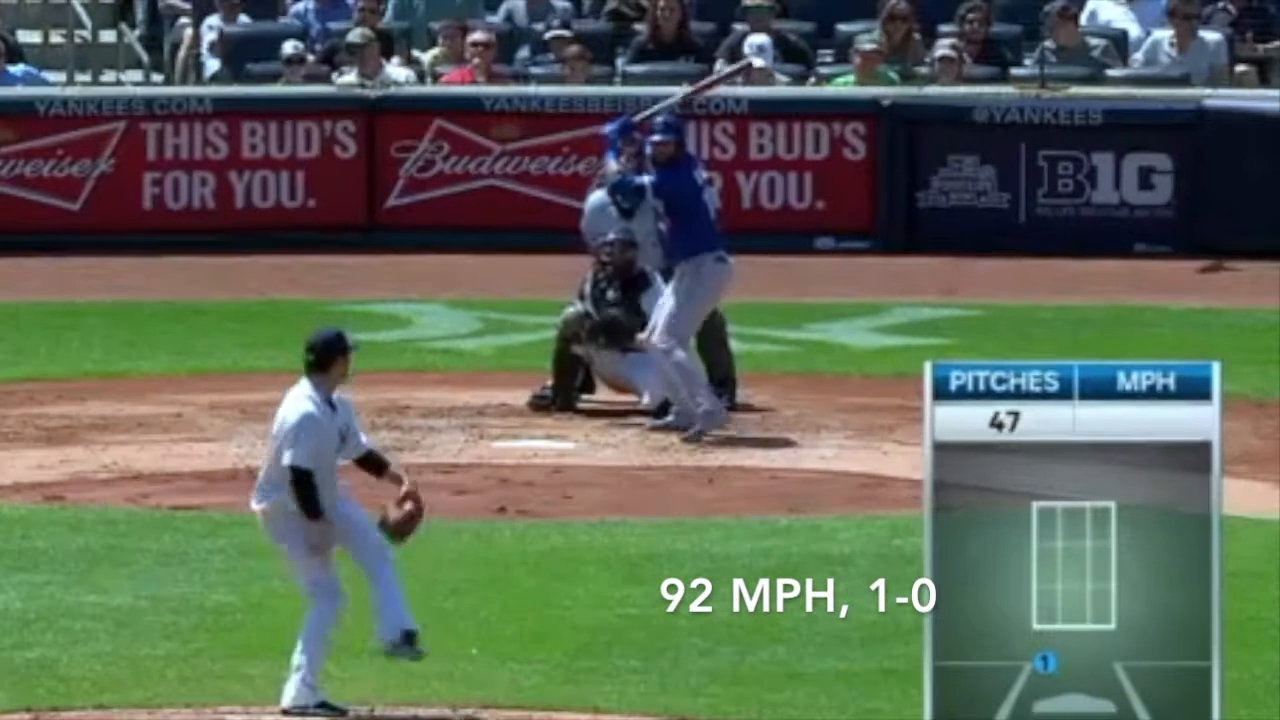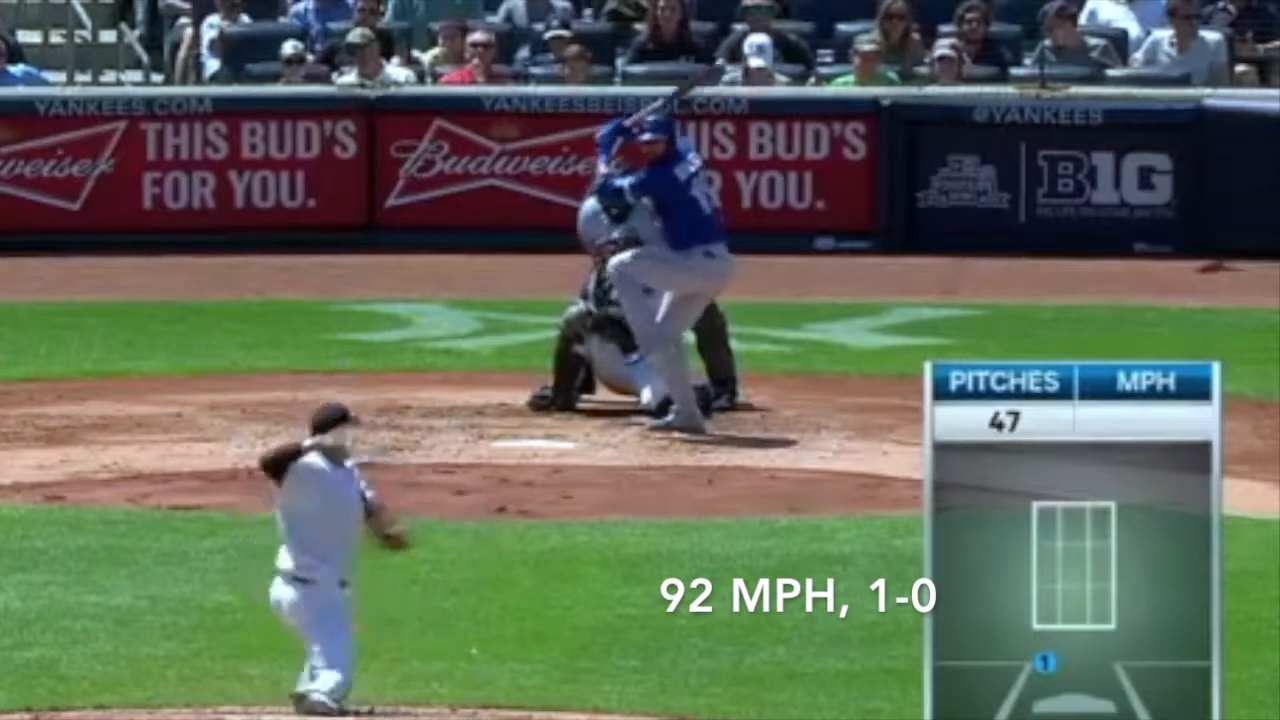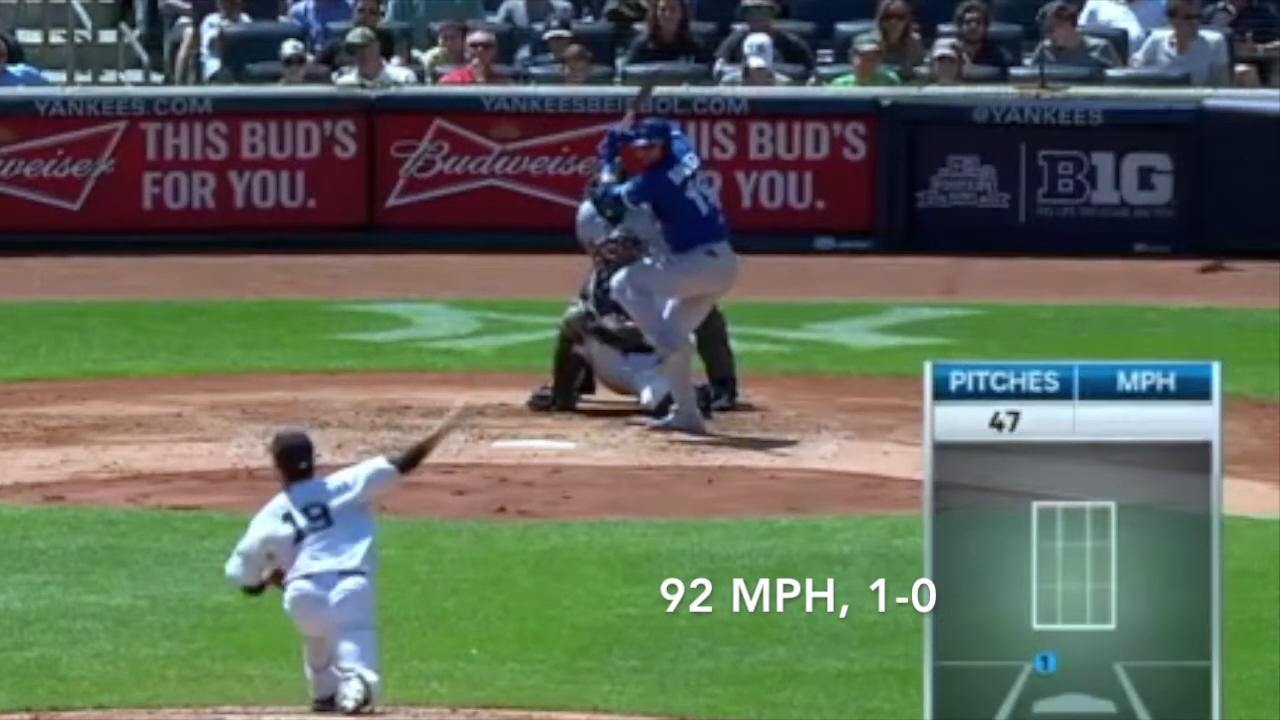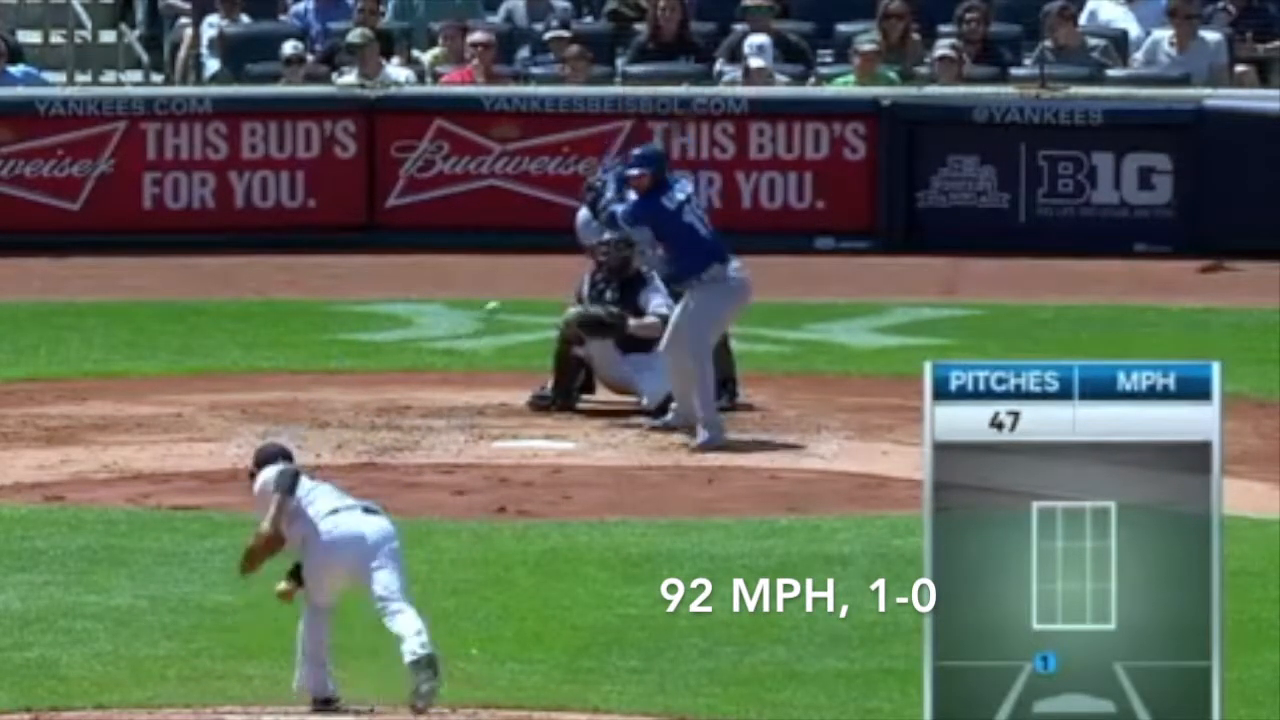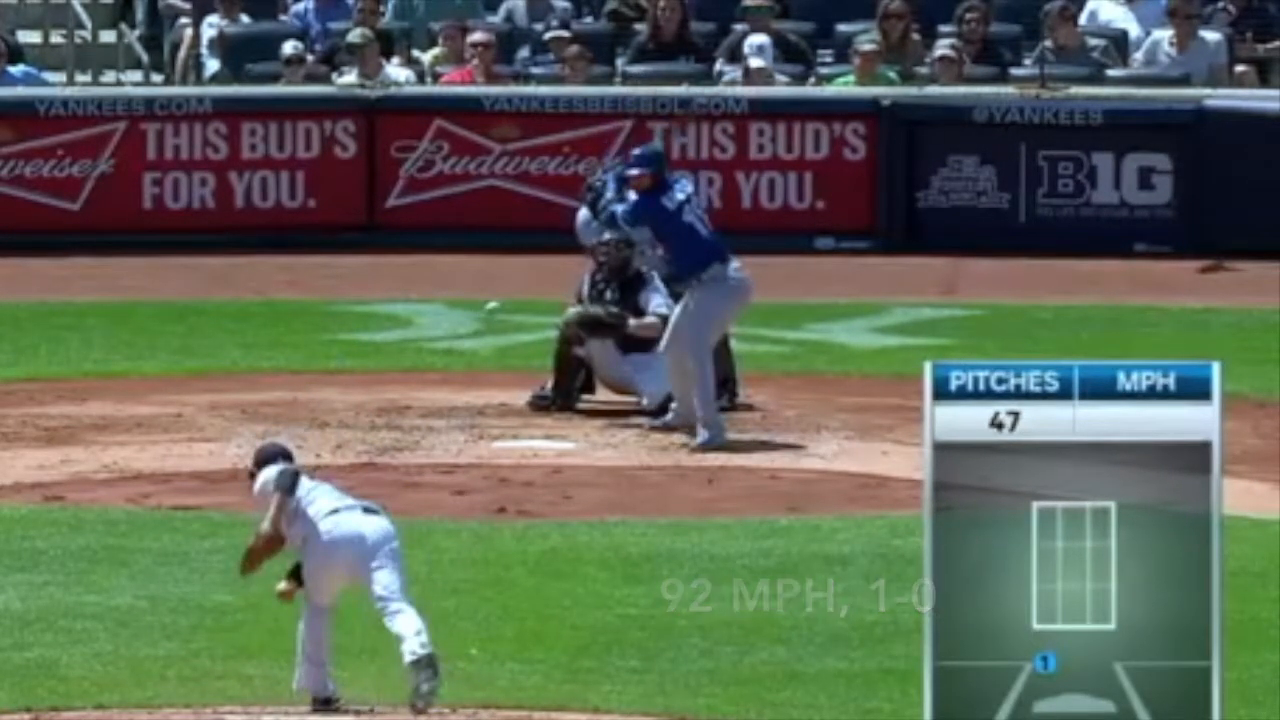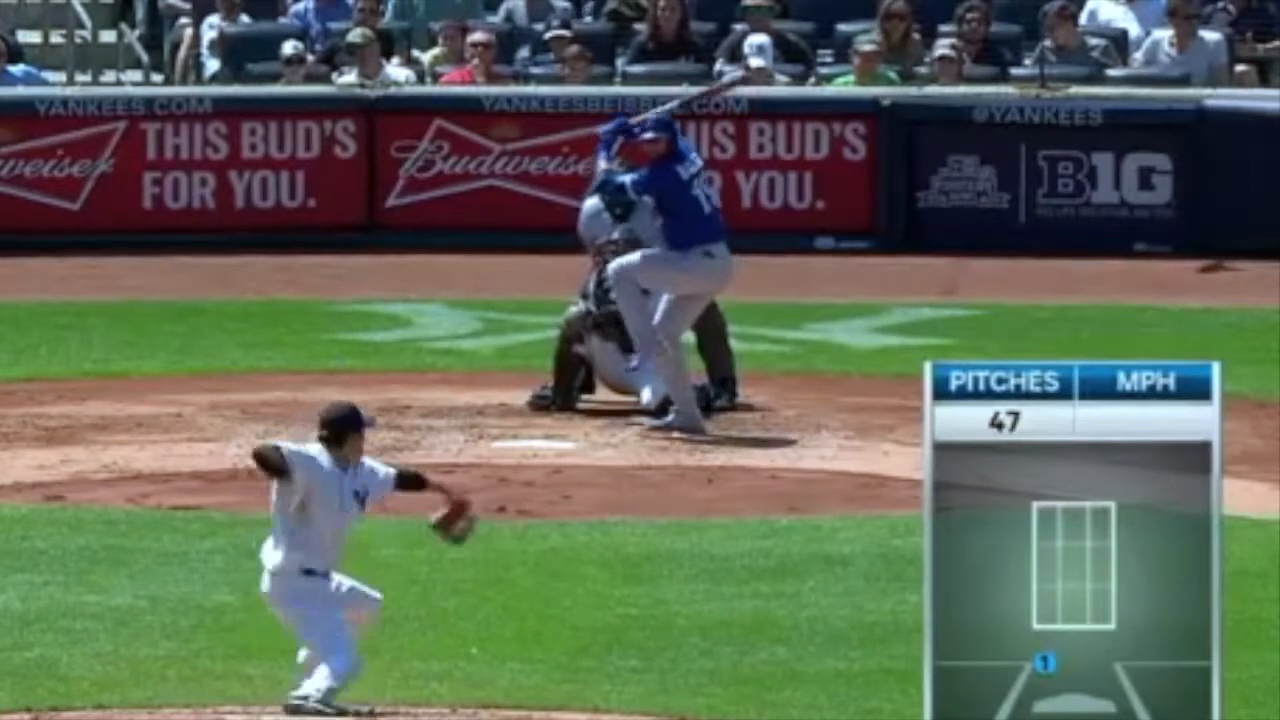
dt=0.5s
person 1, frame 1
left shoulder: (682, 172)
right shoulder: (685, 168)
left elbow: (620, 186)
left hip: (705, 268)
right hip: (689, 269)
left knee: (667, 340)
right knee: (655, 338)
left ankle: (707, 411)
right ankle: (687, 413)
person 1, frame 2
left shoulder: (656, 175)
right shoulder: (687, 152)
left elbow: (605, 190)
right elbow: (665, 131)
left wrist: (604, 150)
right wrist: (628, 130)
left hip: (699, 261)
right hip: (715, 262)
left knee: (619, 267)
right knee: (666, 332)
left ankle: (651, 344)
right ankle: (687, 414)
person 1, frame 3
left shoulder: (653, 180)
right shoulder: (684, 151)
left elbow: (606, 198)
right elbow: (671, 129)
left wrist: (608, 161)
right wrist: (629, 133)
left hip: (702, 261)
right hip: (720, 262)
left knee: (624, 283)
right knee: (672, 332)
left ankle: (669, 343)
right ankle: (686, 414)
person 1, frame 4
left shoulder: (648, 206)
right shoulder: (680, 185)
left elbow: (612, 217)
left wrist: (614, 188)
left hip: (720, 283)
right hip: (702, 284)
left knee: (695, 347)
right knee: (673, 349)
left ankle: (711, 429)
right ankle: (685, 413)
person 1, frame 5
left shoulder: (648, 205)
right shoulder: (680, 184)
left elbow: (612, 216)
left wrist: (614, 187)
left hip: (720, 282)
right hip: (703, 284)
left knee: (695, 348)
right knee: (673, 349)
left ankle: (711, 429)
right ankle: (685, 413)
person 1, frame 6
left shoulder: (660, 173)
right shoulder: (688, 155)
left elbow: (607, 186)
left wrist: (605, 149)
right wrist: (626, 131)
left hip: (698, 261)
right hip: (713, 261)
left knee: (619, 272)
right knee: (664, 331)
left ankle: (648, 350)
right ankle: (686, 413)
person 2, frame 1
left shoulder: (336, 403)
right shoulder: (304, 411)
left elbow: (361, 452)
right elbow: (300, 475)
left wrist: (399, 480)
right wrist: (317, 525)
left hip: (326, 499)
right hip: (296, 511)
left knee: (377, 553)
right knee: (327, 595)
left ankle: (399, 634)
person 2, frame 2
right shoulder: (309, 468)
right elbow: (271, 462)
left wrist: (384, 524)
right wrist: (314, 444)
left hip: (297, 589)
right hip: (307, 591)
left ankle: (316, 685)
person 2, frame 3
left shoulder: (268, 519)
right shoulder: (346, 484)
left elbow: (244, 580)
right elbow: (403, 463)
left wrist: (274, 576)
right wrist: (441, 430)
left hip: (303, 597)
right hip: (352, 590)
left knee: (318, 628)
right knee: (357, 661)
left ankle: (326, 693)
right ankle: (357, 686)
person 2, frame 4
left shoulder: (270, 478)
right shoulder: (314, 487)
left elbow: (289, 475)
left wrist: (270, 521)
right wrist: (294, 581)
left hip: (334, 531)
right hip: (379, 527)
left knee: (316, 608)
right knee: (393, 602)
left ankle: (321, 692)
right ankle: (419, 655)
person 2, frame 5
left shoulder: (270, 478)
right shoulder: (312, 488)
left elbow: (289, 476)
left wrist: (272, 520)
right wrist: (294, 581)
left hip: (335, 532)
right hip: (378, 528)
left knee: (316, 609)
right knee: (394, 602)
left ankle: (321, 692)
right ankle: (420, 655)
person 2, frame 6
left shoulder: (360, 469)
right shoulder: (312, 462)
left elbow: (396, 478)
right elbow: (263, 453)
left wrist: (445, 492)
right wrist: (288, 480)
left hip: (315, 576)
right hip: (293, 584)
left knee: (367, 605)
right knee: (346, 657)
left ankle: (316, 662)
person 3, frame 1
left shoulder: (649, 284)
right shoulder: (595, 282)
right elbow: (575, 322)
left hip: (644, 358)
right hip: (611, 360)
left knee: (658, 400)
right knee: (573, 317)
right ankle: (560, 392)
person 3, frame 2
right shoulder: (597, 280)
left hip: (647, 360)
right hip: (612, 365)
left knee: (660, 401)
right knee: (576, 318)
left ankle: (705, 394)
right ankle: (562, 392)
person 3, frame 3
left shoulder: (651, 283)
right shoulder: (597, 280)
left elbow: (666, 332)
left wrist: (631, 330)
left hip: (648, 361)
right hip: (613, 364)
left knee: (661, 400)
left ankle: (700, 394)
right ankle: (563, 391)
person 3, frame 4
left shoulder: (647, 282)
right shoulder: (592, 281)
left elbow: (662, 324)
left wrist: (627, 324)
left hip: (649, 362)
right hip: (615, 370)
left knee: (662, 400)
right ankle: (563, 392)
person 3, frame 5
left shoulder: (646, 283)
right shoulder: (592, 282)
left elbow: (664, 323)
left wrist: (628, 324)
left hip: (647, 360)
right hip: (613, 366)
left knee: (661, 401)
right ankle: (563, 391)
person 3, frame 6
right shoulder: (597, 279)
left hip: (650, 363)
right hip: (615, 367)
left knee: (661, 401)
left ankle: (704, 394)
right ankle: (563, 392)
